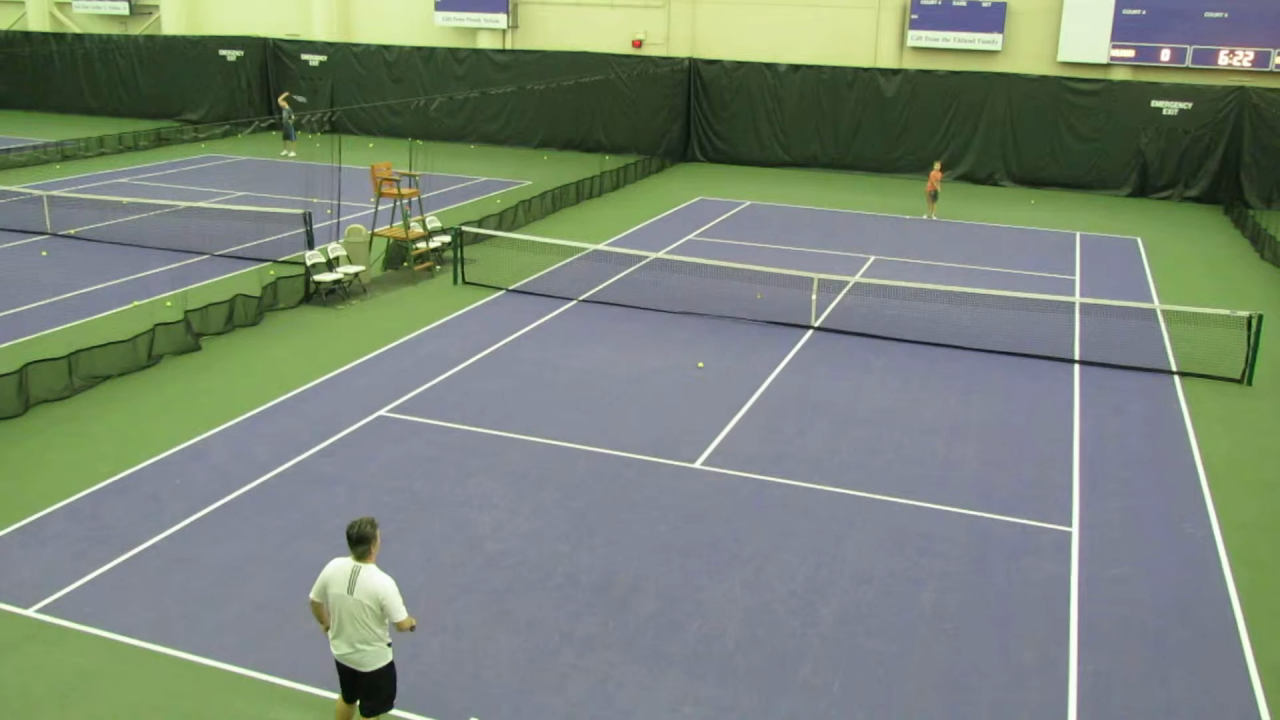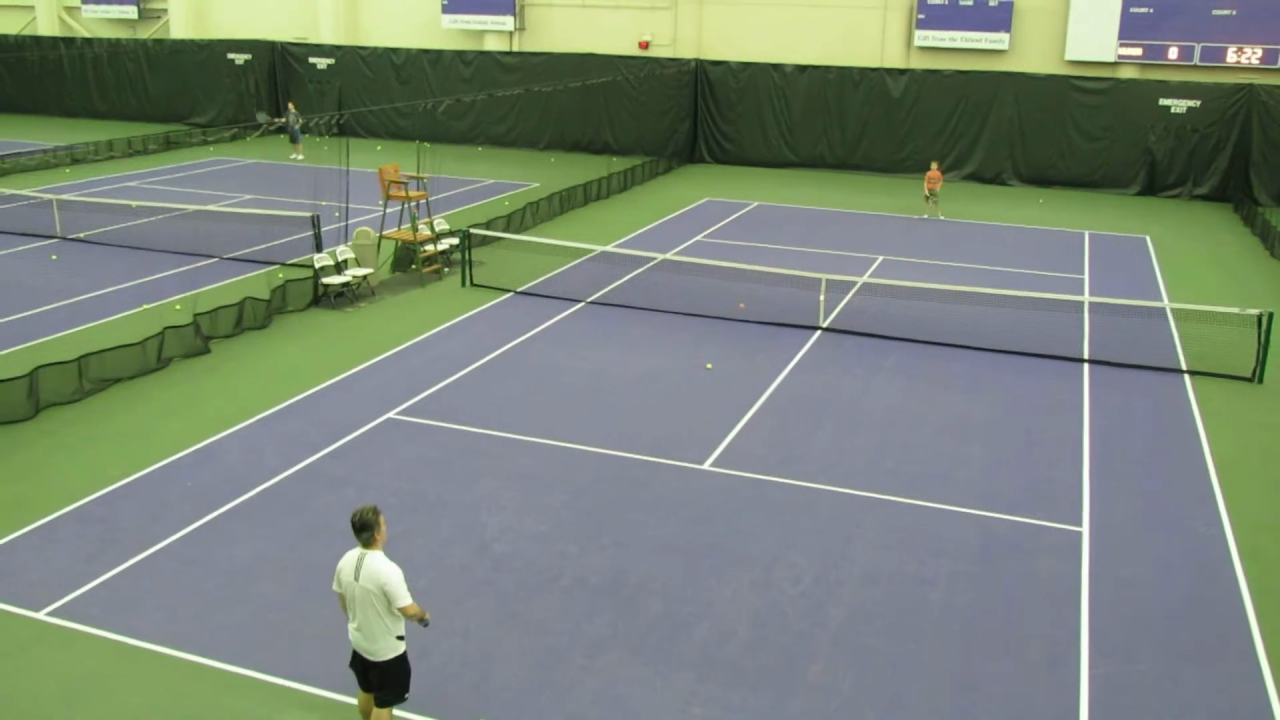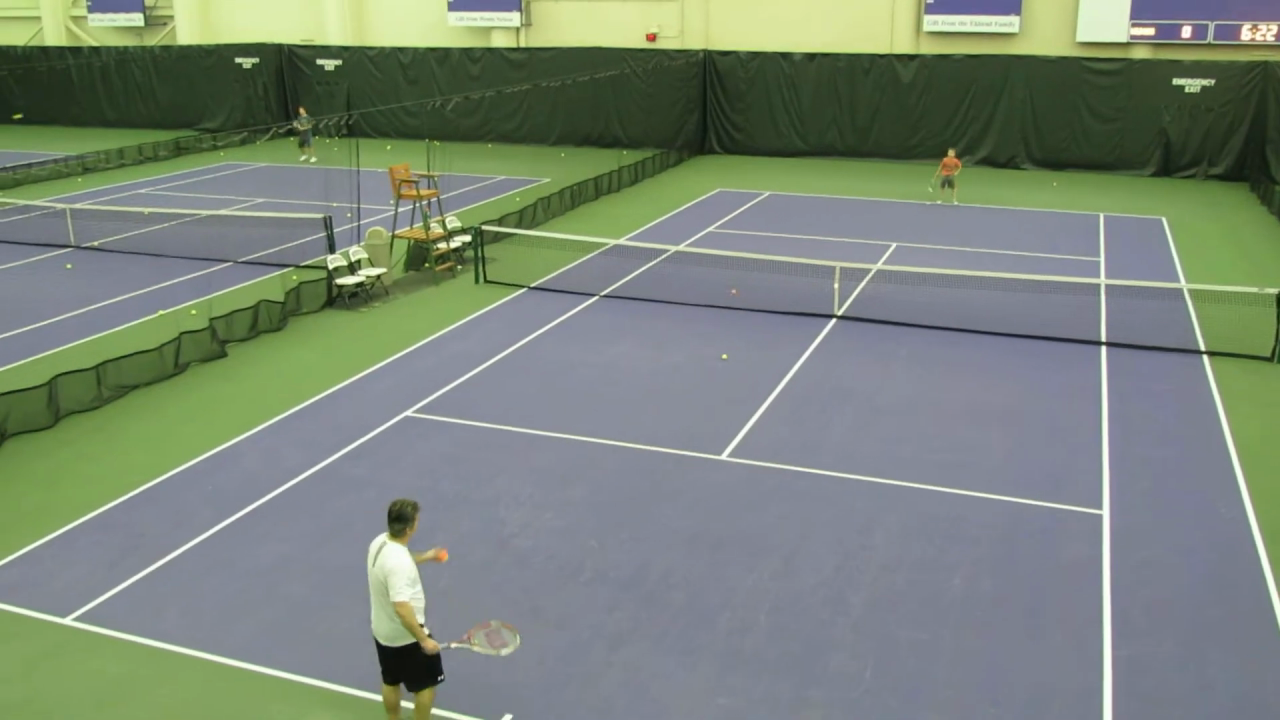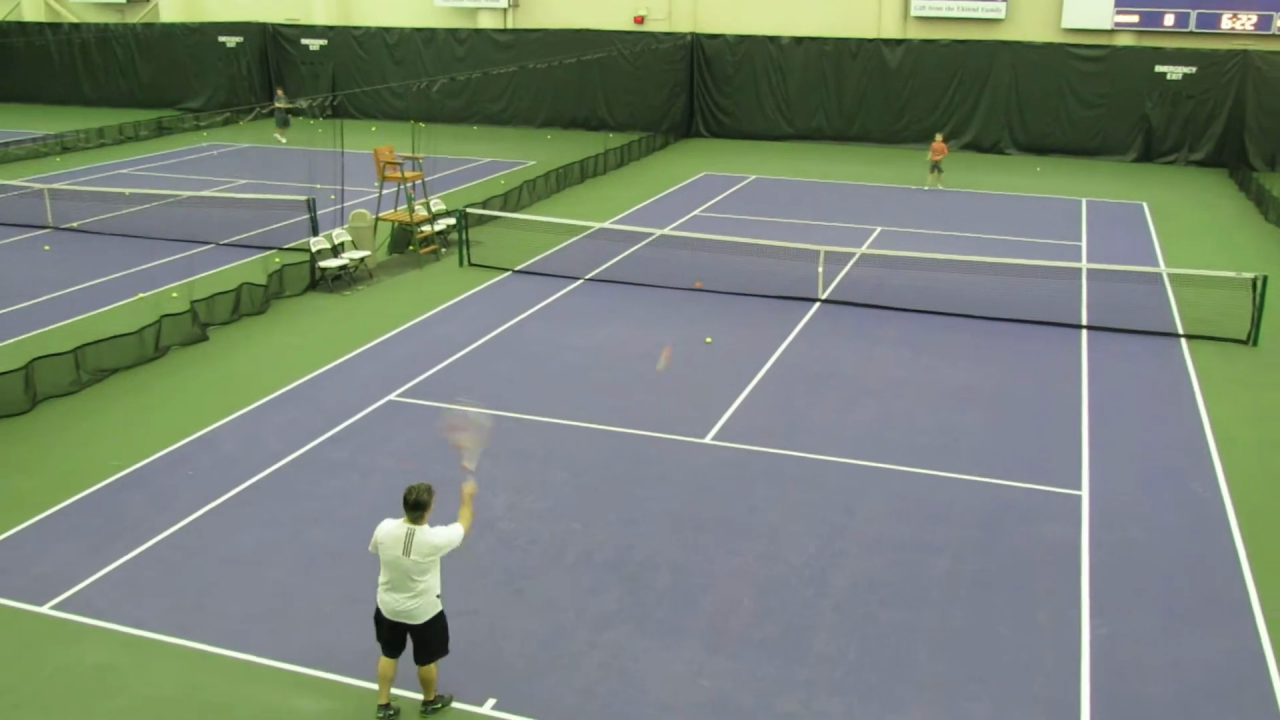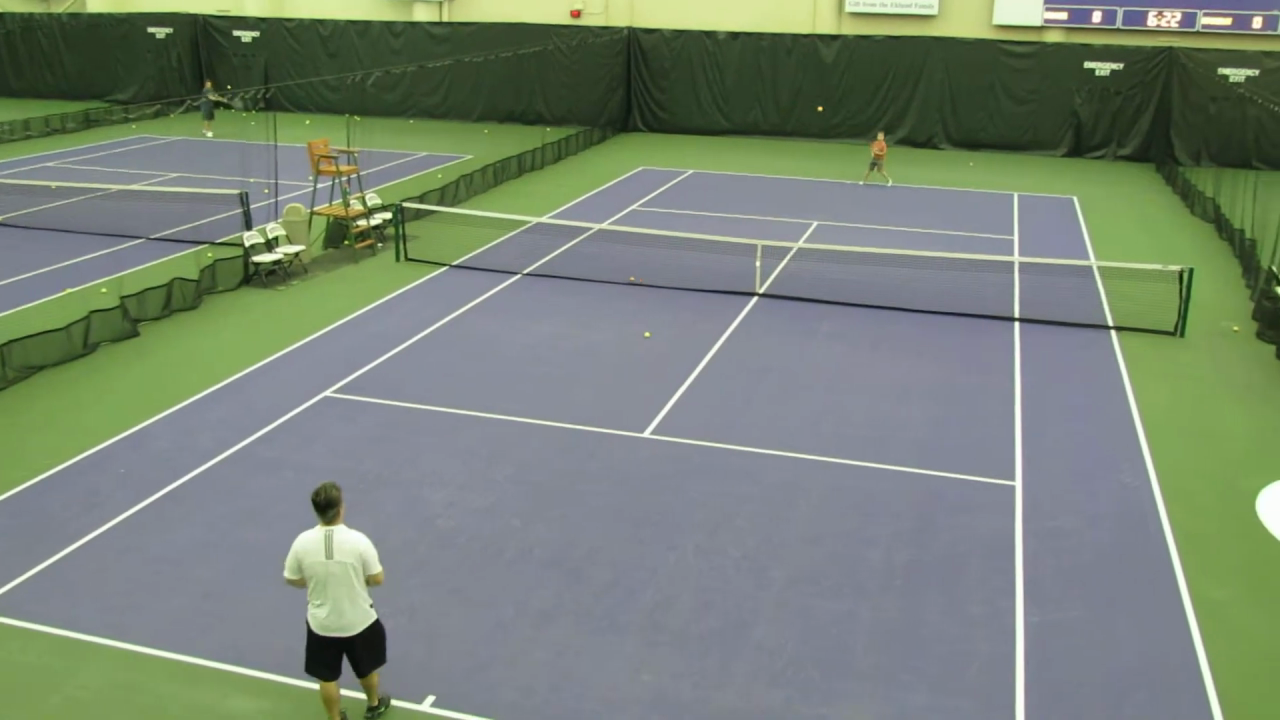
dt=0.7s
person 1, frame 1
left shoulder: (333, 568)
right shoulder: (382, 583)
left elbow: (315, 602)
right elbow: (402, 625)
left wrist: (325, 623)
right wrist: (412, 621)
left hip: (341, 651)
right hip: (373, 659)
left knee: (347, 698)
person 1, frame 2
left shoulder: (346, 561)
right shoulder: (387, 570)
left elbow: (344, 601)
right elbow: (409, 611)
right wrist: (423, 615)
left hip: (359, 641)
right hip: (387, 649)
left knee: (367, 691)
person 1, frame 3
left shoulder: (380, 542)
right shoulder: (399, 562)
right elbow: (401, 608)
left wrist: (422, 557)
right wrist: (423, 639)
left hip: (381, 631)
right hip: (406, 636)
left knee: (391, 682)
right knee: (425, 685)
person 1, frame 4
left shoulder: (385, 528)
right shoulder: (436, 539)
left elbow: (375, 551)
right elbow: (464, 524)
right wrist: (468, 497)
left hip: (388, 607)
right hip: (424, 611)
left knee: (389, 655)
right knee: (427, 660)
person 1, frame 5
left shoulder: (302, 541)
right shoulder: (358, 540)
left elbow: (292, 580)
right elbow: (377, 579)
left hip: (321, 625)
right hip: (359, 622)
left knee: (328, 677)
right knee: (367, 669)
